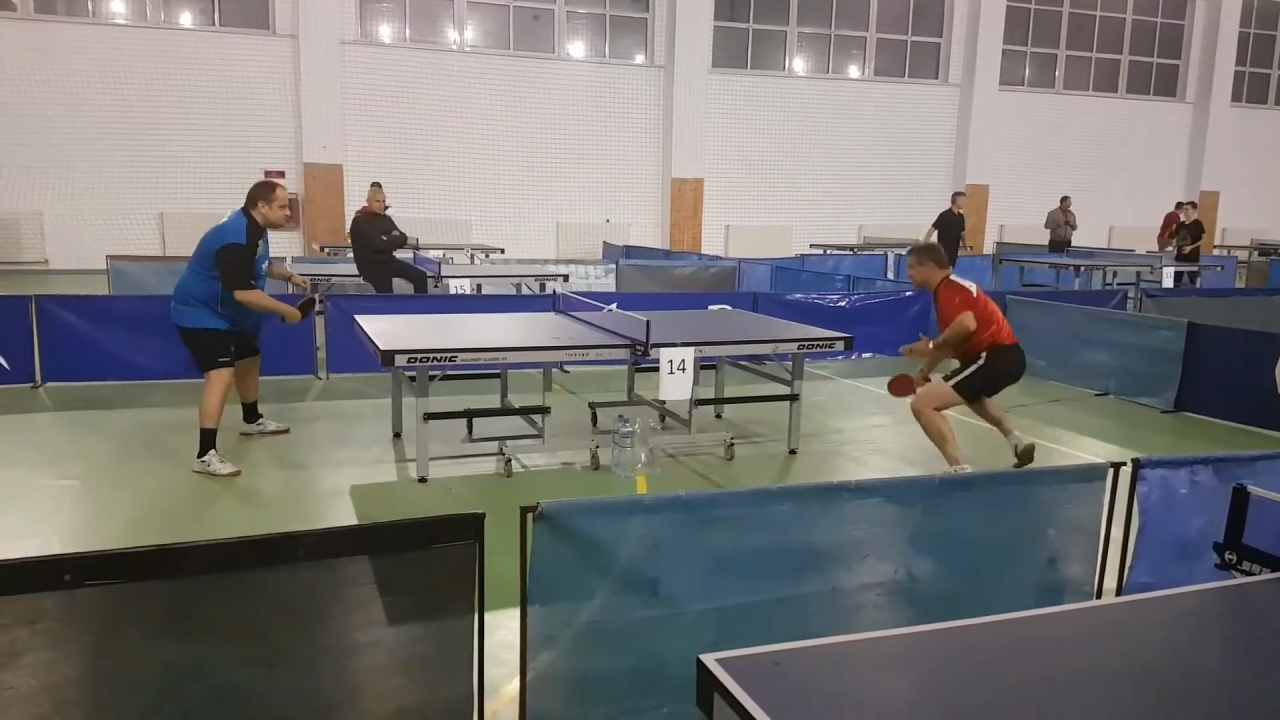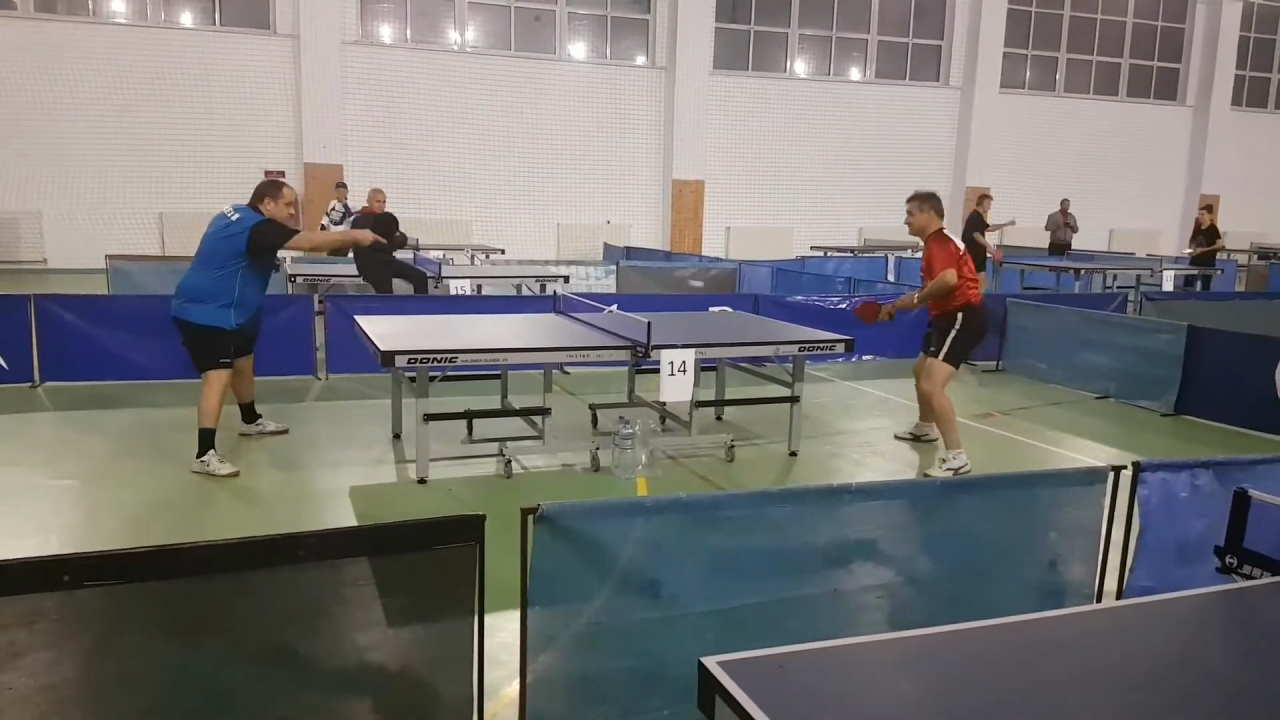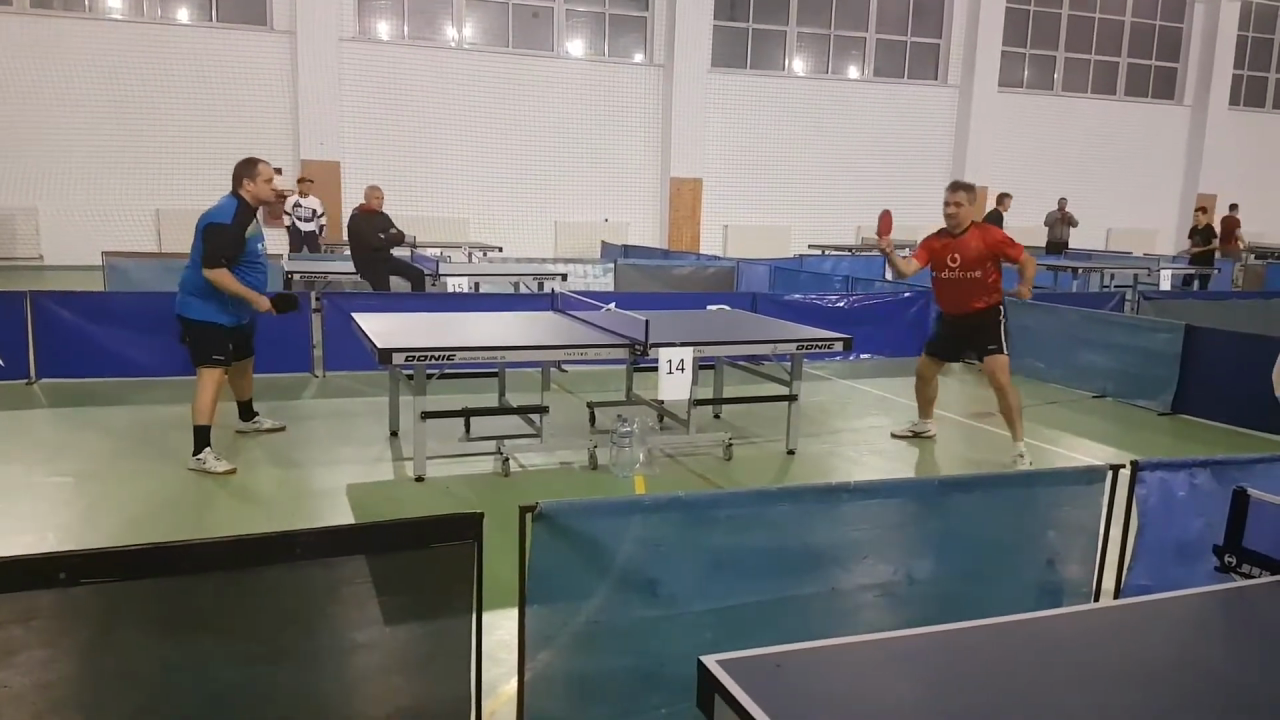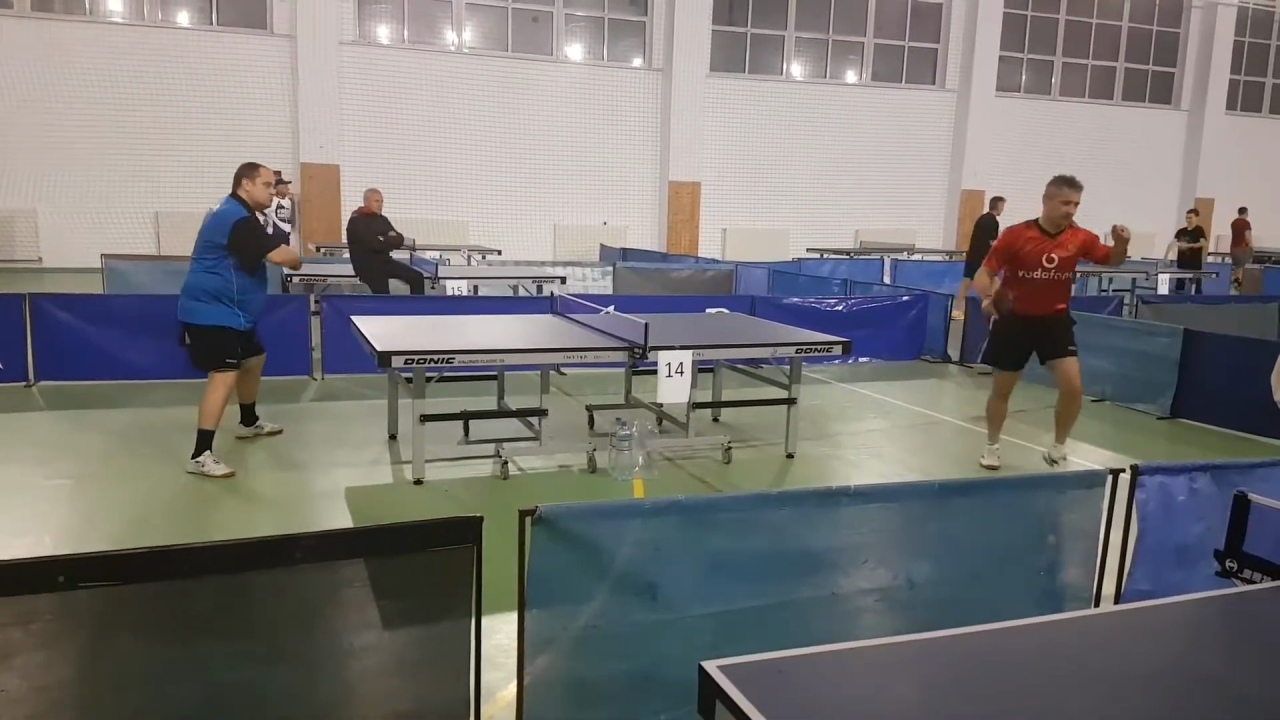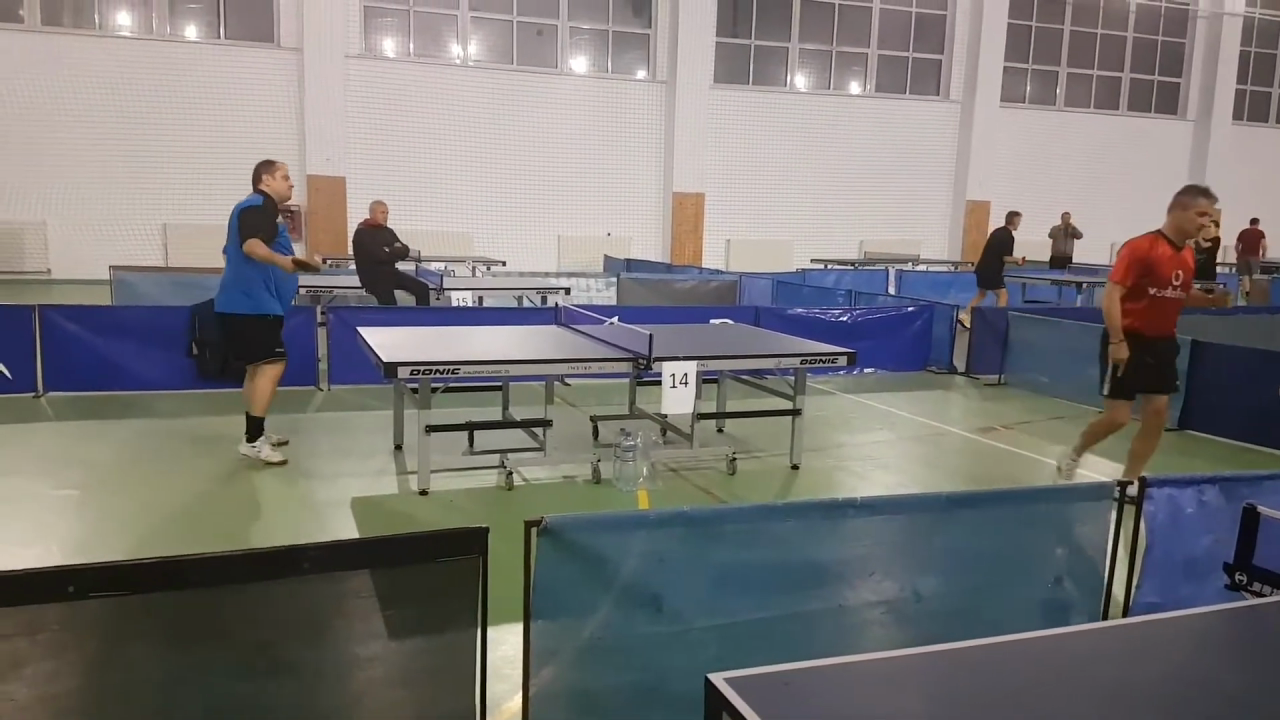
dt=0.5s
person 1, frame 1
left shoulder: (252, 226)
right shoulder: (236, 239)
left elbow: (258, 265)
right elbow: (245, 293)
left wrist: (288, 275)
right wrist: (287, 311)
left hip: (227, 314)
right hip: (201, 314)
left knee: (249, 362)
right knee: (220, 376)
left ankle: (252, 420)
right ankle: (206, 455)
person 1, frame 2
left shoulder: (237, 214)
right shoulder: (256, 227)
right elbow: (305, 241)
left wrist: (268, 261)
right wrist: (354, 235)
left hip: (216, 310)
right hip: (204, 314)
left knee: (243, 362)
right knee: (218, 376)
left ankle: (251, 420)
right ankle: (205, 455)
person 1, frame 3
left shoulder: (245, 212)
right shoulder: (224, 220)
right elbow: (213, 271)
left wrist: (253, 299)
right wrist: (254, 298)
left hip: (233, 310)
right hip: (208, 310)
left knee: (242, 362)
right knee: (213, 373)
left ankle: (248, 418)
right ankle: (200, 452)
person 1, frame 4
left shoulder: (234, 213)
right shoulder: (239, 218)
right elbow: (277, 255)
right wrist: (296, 258)
left hip: (229, 311)
right hip: (213, 312)
left knee: (253, 361)
right knee: (224, 377)
left ankle: (249, 422)
right ankle: (201, 455)
person 1, frame 5
left shoulder: (260, 209)
right shoulder: (256, 207)
left elbow: (232, 253)
right elbow: (252, 245)
right wrist: (280, 260)
left hip: (249, 305)
right hip: (254, 307)
left knee: (258, 369)
right knee: (270, 367)
left ankle: (254, 435)
right ankle: (256, 443)
person 2, frame 1
left shoulder: (949, 290)
right shoulder: (950, 290)
left elbow: (967, 324)
right elbow: (951, 343)
left wrist: (931, 346)
right wrist: (924, 372)
left hip: (994, 357)
right hip: (1006, 356)
left knee: (922, 404)
right knee: (971, 396)
left ankle: (961, 473)
right ankle: (1017, 441)
person 2, frame 2
left shoulder: (939, 242)
right shoulder: (937, 243)
left elbow: (949, 279)
right elbow: (934, 290)
left wrist: (918, 298)
right wrist: (897, 307)
left hip: (961, 318)
right hip: (949, 318)
left knee: (930, 386)
right knee: (920, 371)
left ankle: (956, 457)
right ankle: (926, 427)
person 2, frame 3
left shoulder: (989, 236)
right shoulder: (933, 242)
left elbow: (1026, 260)
right elbow: (906, 269)
left wrist: (1025, 284)
right wrist: (889, 253)
left hip: (986, 317)
right hip: (950, 318)
left knee: (1000, 379)
right knee: (924, 371)
left ankle: (1019, 445)
right ankle: (924, 424)
person 2, frame 4
left shoulder: (1080, 238)
right shoulder: (1015, 235)
left elbow: (1111, 260)
right elbow: (986, 271)
left wrist: (1120, 244)
right wrist: (986, 297)
left hip: (1055, 320)
right hip: (1013, 319)
left knee: (1072, 386)
right knee: (1001, 388)
left ankle: (1058, 448)
right ankle: (992, 446)
person 2, frame 5
left shoulder: (1187, 254)
right shoulder: (1139, 247)
right elbow: (1112, 294)
left wrist: (1211, 300)
right wrist: (1118, 340)
left hip: (1162, 342)
right hip: (1128, 341)
left knee: (1157, 415)
right knee: (1117, 416)
left ankle: (1128, 483)
right ankle: (1072, 455)
